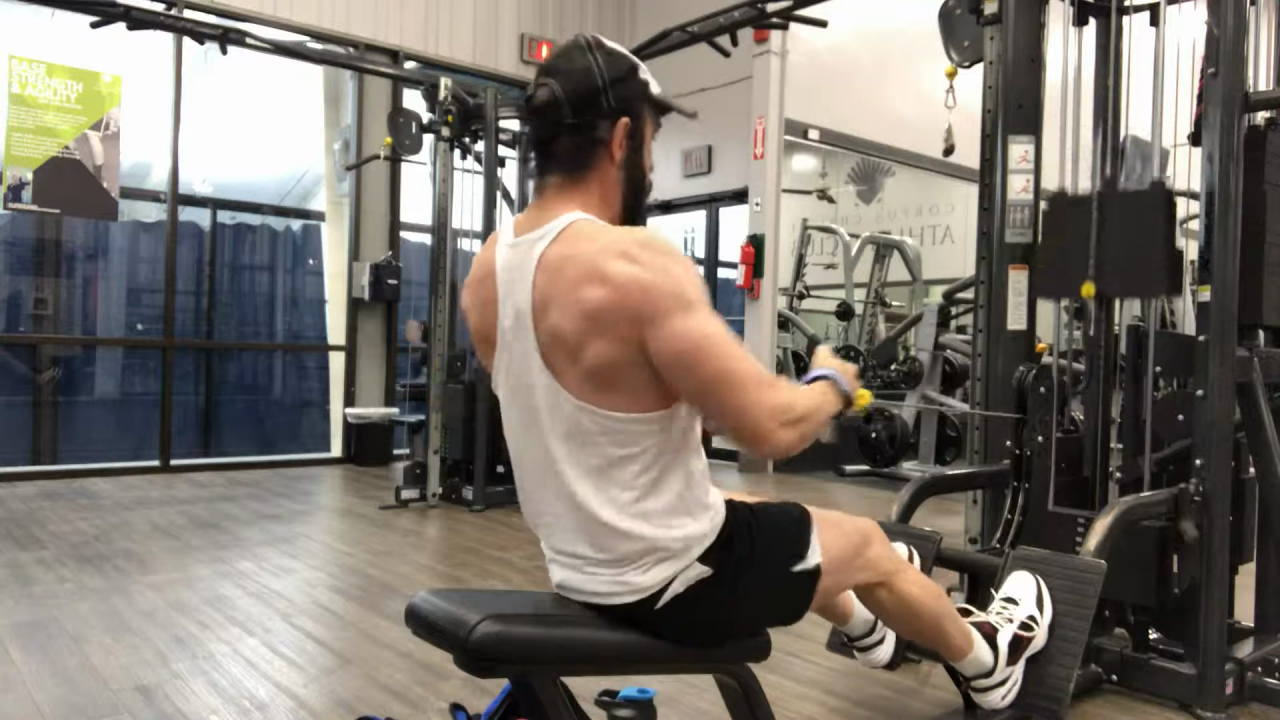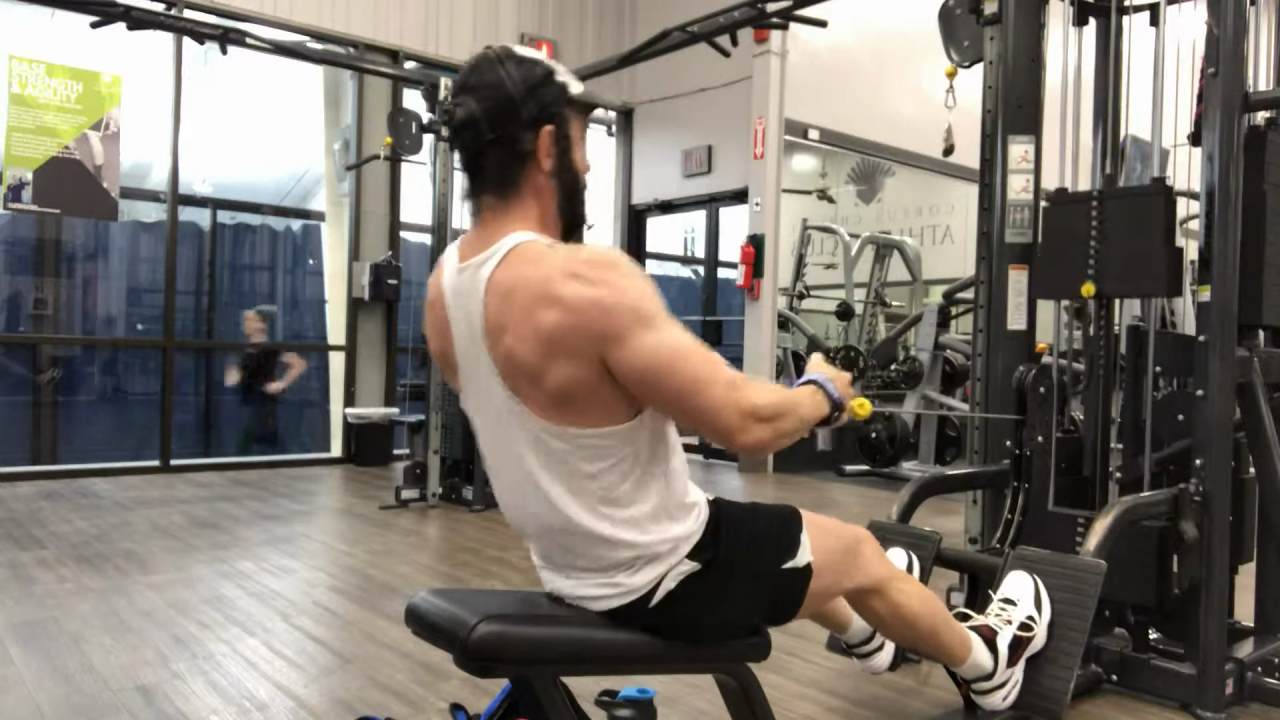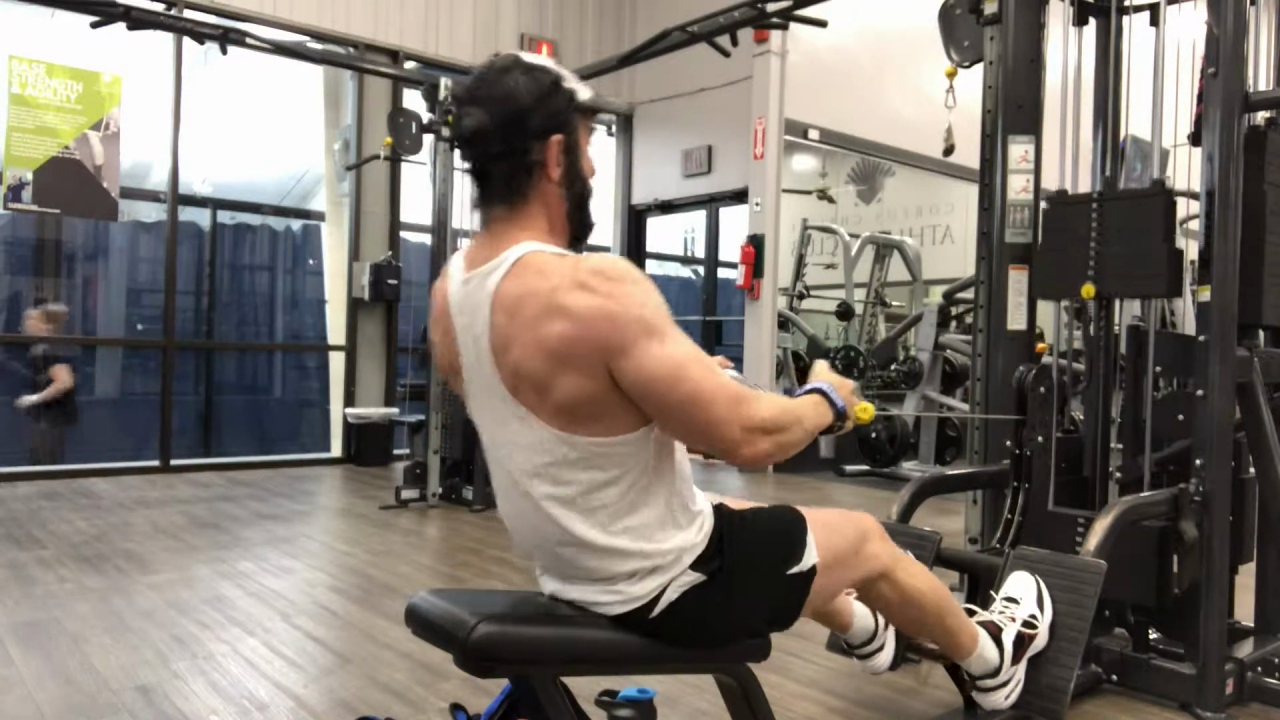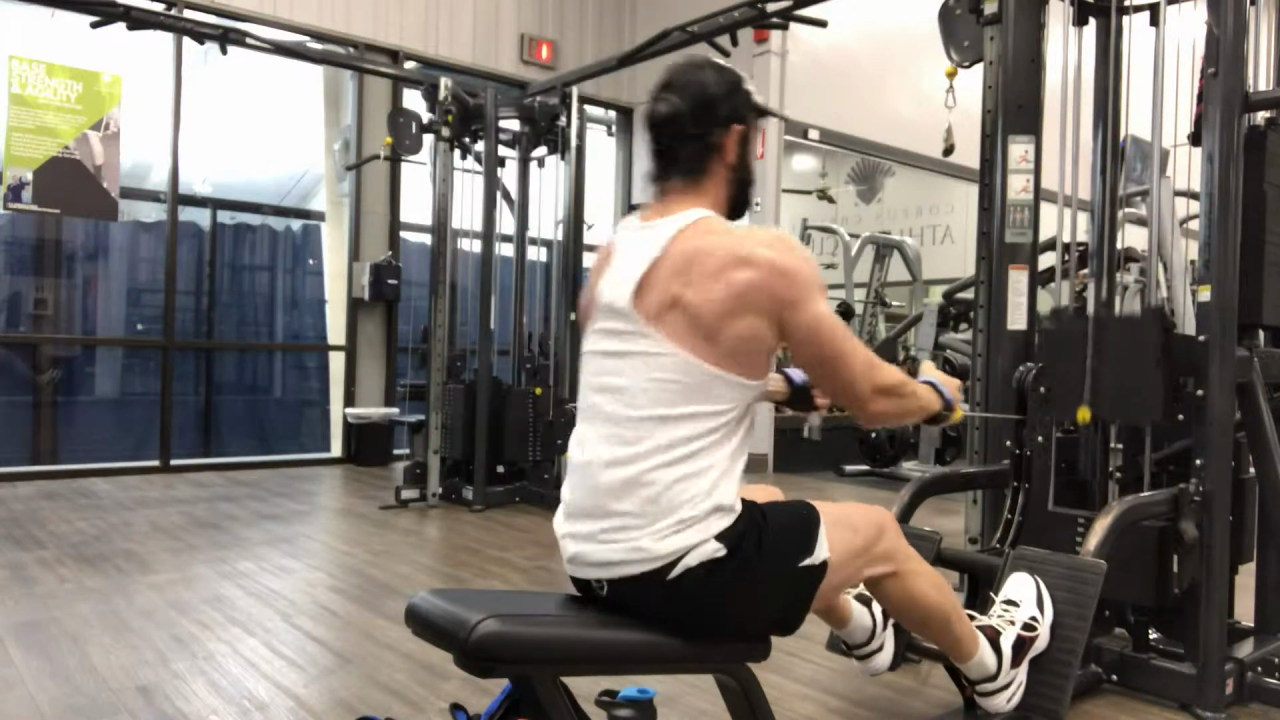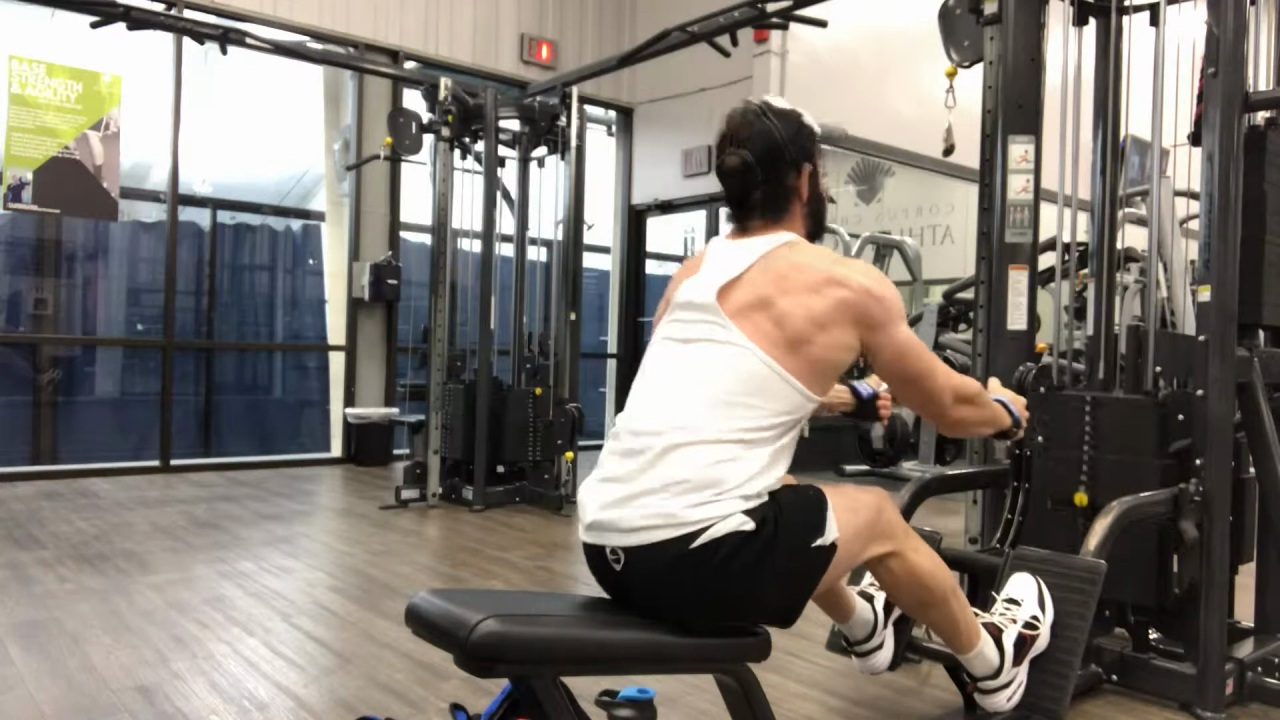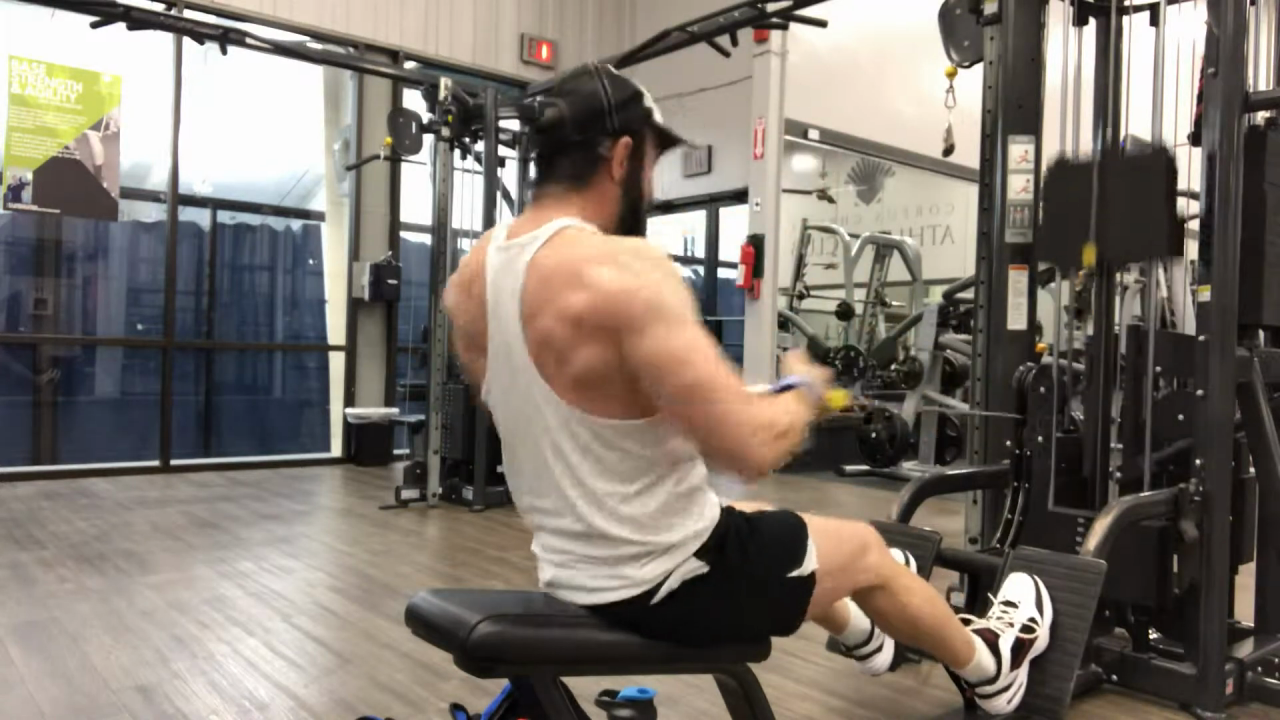
dt=0.5s
person 1, frame 1
left shoulder: (489, 266)
right shoulder: (632, 264)
right elbow: (776, 426)
right wrist: (833, 384)
left hip: (581, 570)
right hip: (670, 581)
left knee: (777, 519)
right knee: (865, 542)
left ankle: (865, 625)
right ankle: (987, 662)
person 1, frame 2
left shoulder: (445, 281)
right shoulder: (582, 282)
right elbow: (744, 423)
left wrist: (674, 371)
right wrist: (823, 392)
left hip: (576, 570)
right hip: (660, 580)
left knee: (765, 533)
right knee: (857, 550)
left ankle: (865, 632)
right ankle: (986, 662)
person 1, frame 3
left shoulder: (452, 290)
right shoulder: (590, 292)
right elbow: (748, 435)
left wrist: (681, 375)
right wrist: (826, 400)
left hip: (578, 575)
right hip: (663, 588)
left knee: (760, 518)
right knee: (863, 538)
left ankle: (865, 629)
right ankle: (990, 660)
person 1, frame 4
left shoulder: (611, 255)
right shoulder: (760, 259)
right elbow: (871, 398)
left wrist: (786, 386)
right wrist: (937, 396)
left hip: (590, 562)
right hip: (678, 571)
left knee: (764, 503)
right knee: (876, 533)
left ankle: (862, 629)
person 1, frame 5
left shoulder: (693, 270)
right shoulder: (848, 285)
right elbow: (949, 406)
left wrist: (853, 398)
right wrist: (1006, 411)
left hip: (607, 543)
right hip: (697, 554)
right knee: (877, 515)
left ankle: (866, 628)
right ankle: (993, 665)
person 1, frame 6
left shoulder: (472, 275)
right shoulder: (621, 272)
right elbow: (756, 448)
right wrist: (800, 387)
left hip: (575, 577)
right hip: (666, 586)
left knee: (763, 521)
right knee: (862, 547)
left ankle: (862, 631)
